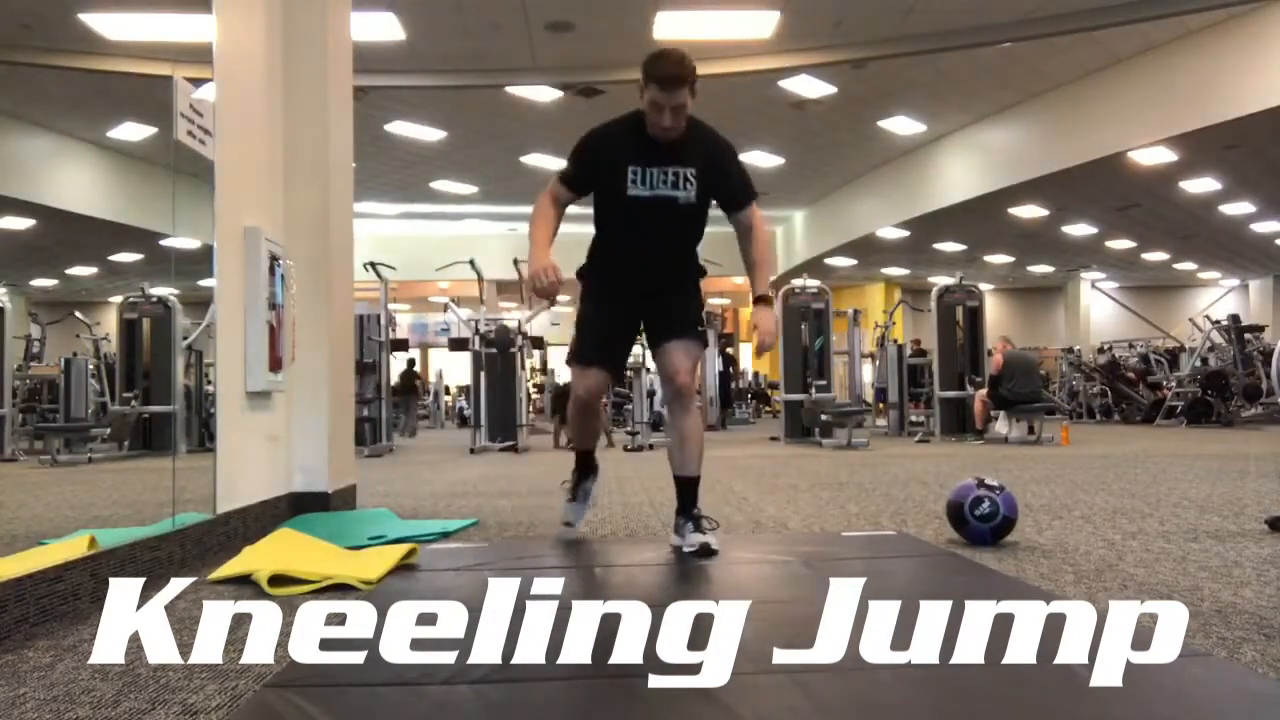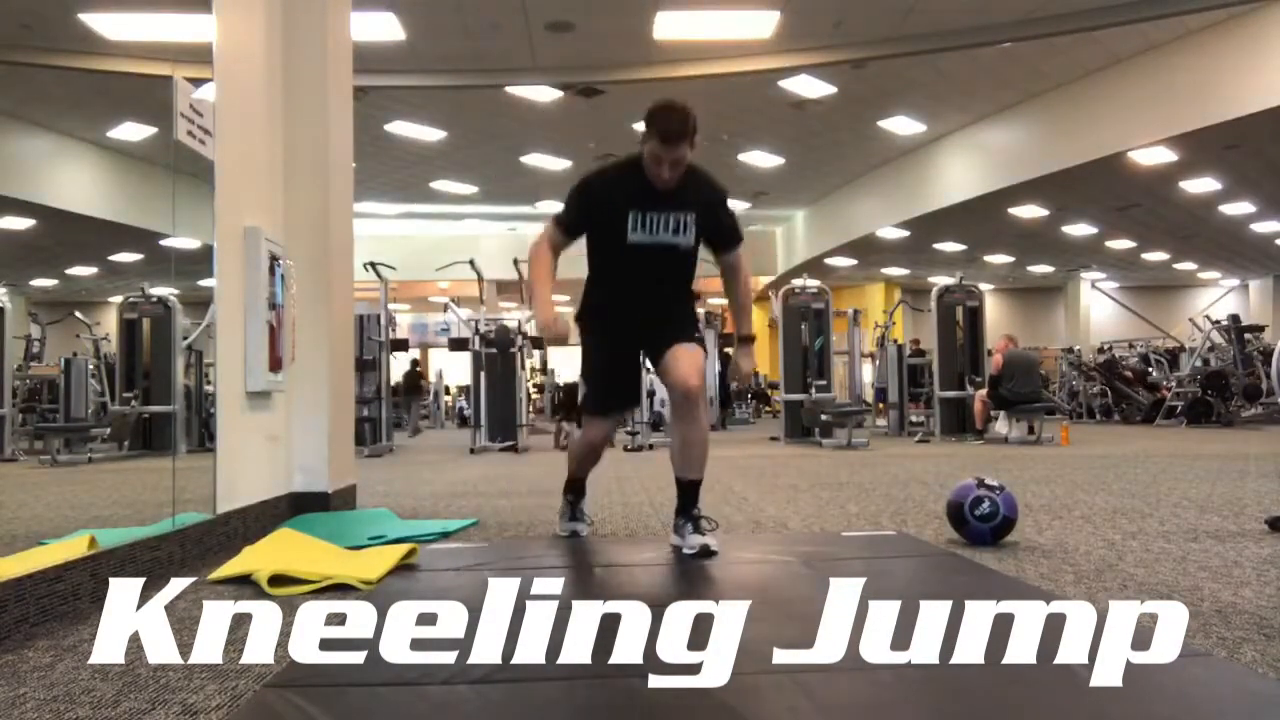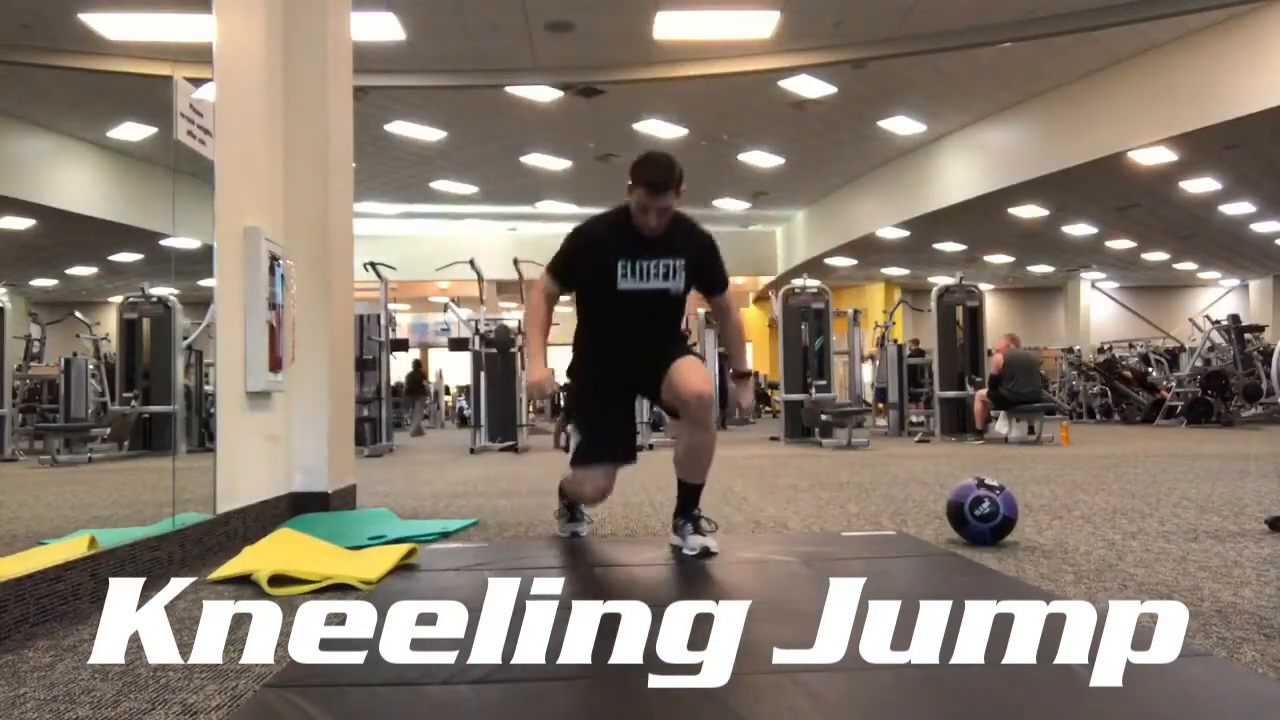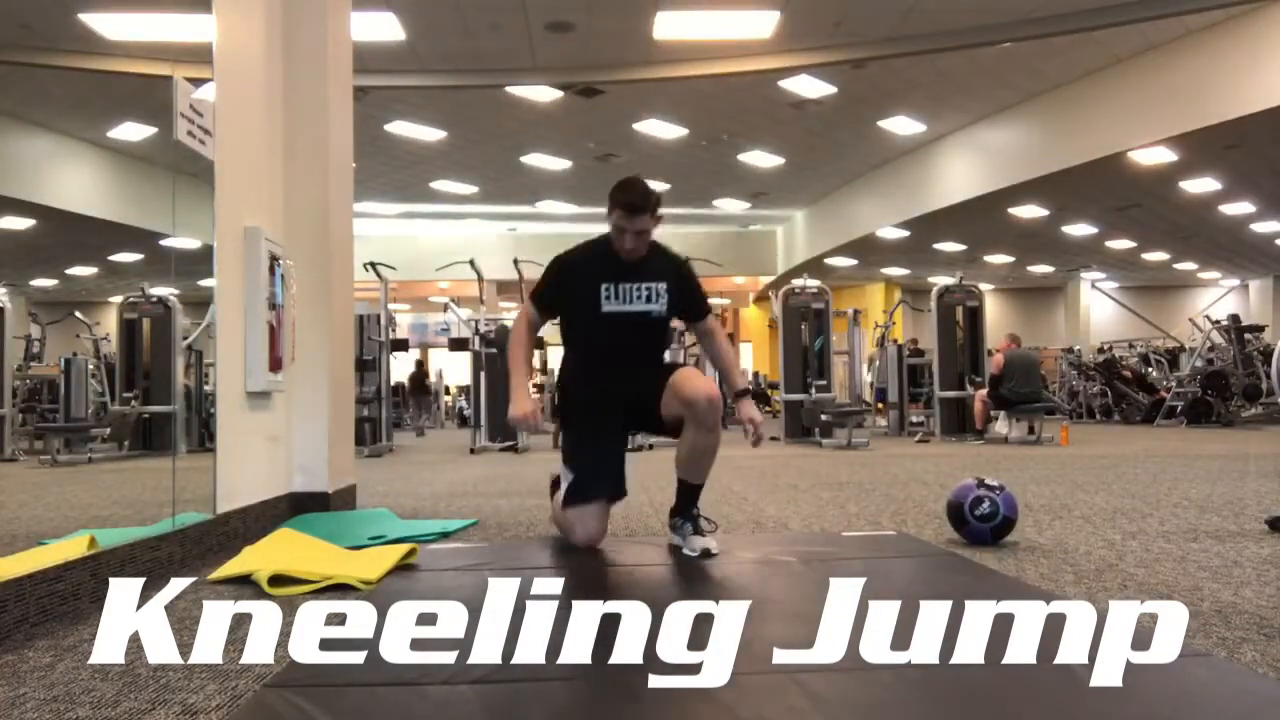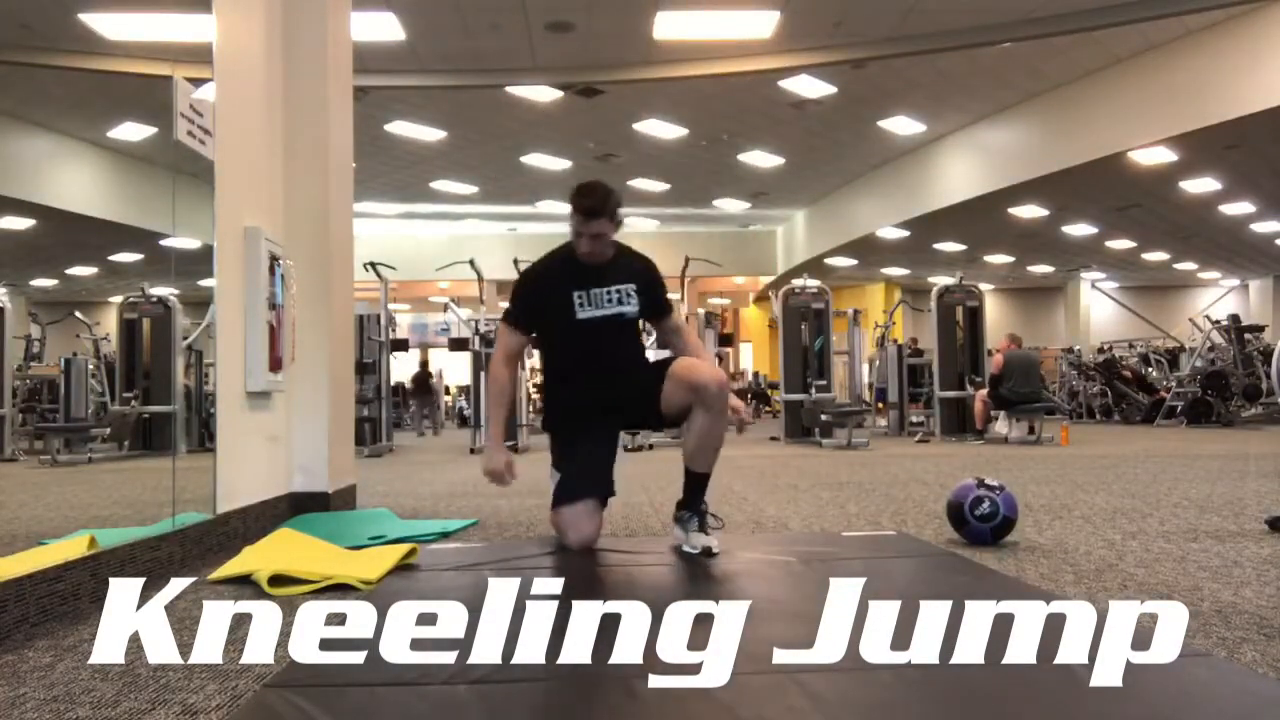
dt=0.2s
person 1, frame 1
left shoulder: (713, 151)
right shoulder: (605, 143)
left elbow: (750, 225)
right elbow: (552, 199)
left wrist: (762, 300)
right wrist: (539, 253)
left hip: (676, 283)
right hip: (610, 281)
left knee: (680, 384)
right knee: (587, 390)
left ankle: (687, 515)
right ankle: (584, 472)
person 1, frame 2
left shoulder: (707, 196)
right shoulder: (603, 187)
left elbow: (733, 266)
right elbow: (548, 244)
left wrist: (744, 341)
right wrist: (543, 303)
left hip: (671, 311)
right hip: (609, 317)
left knee: (690, 386)
right knee: (597, 433)
left ankle: (687, 516)
right ankle: (573, 494)
person 1, frame 3
left shoulder: (695, 242)
right shoulder: (593, 238)
left elbow: (723, 308)
right elbow: (543, 293)
left wrist: (741, 377)
right wrist: (537, 362)
left hip: (663, 350)
right hip: (601, 362)
left knee: (699, 393)
right knee: (593, 488)
left ankle: (686, 517)
right ankle: (569, 498)
person 1, frame 4
left shoulder: (673, 270)
right shoulder: (573, 266)
left elbow: (709, 333)
right elbow: (525, 324)
left wrist: (742, 397)
right wrist: (520, 394)
left hip: (650, 382)
right hip: (589, 399)
left knee: (706, 397)
right knee: (584, 533)
left ankle: (685, 516)
right ankle: (563, 493)
person 1, frame 5
left shoulder: (639, 270)
right shoulder: (541, 278)
left elbow: (675, 330)
right elbow: (505, 357)
left wrist: (722, 392)
right wrist: (494, 446)
left hip: (634, 383)
right hip: (574, 404)
left knee: (710, 381)
right knee: (579, 536)
left ankle: (691, 511)
right ankle: (563, 489)
